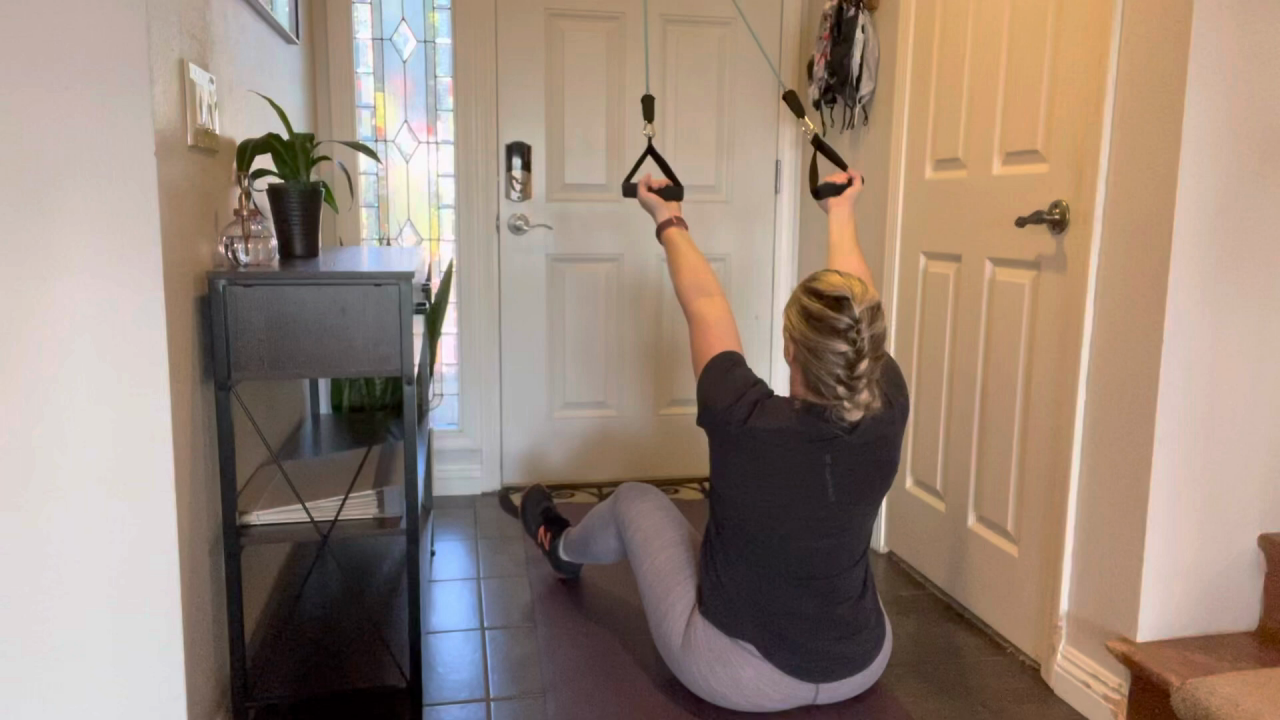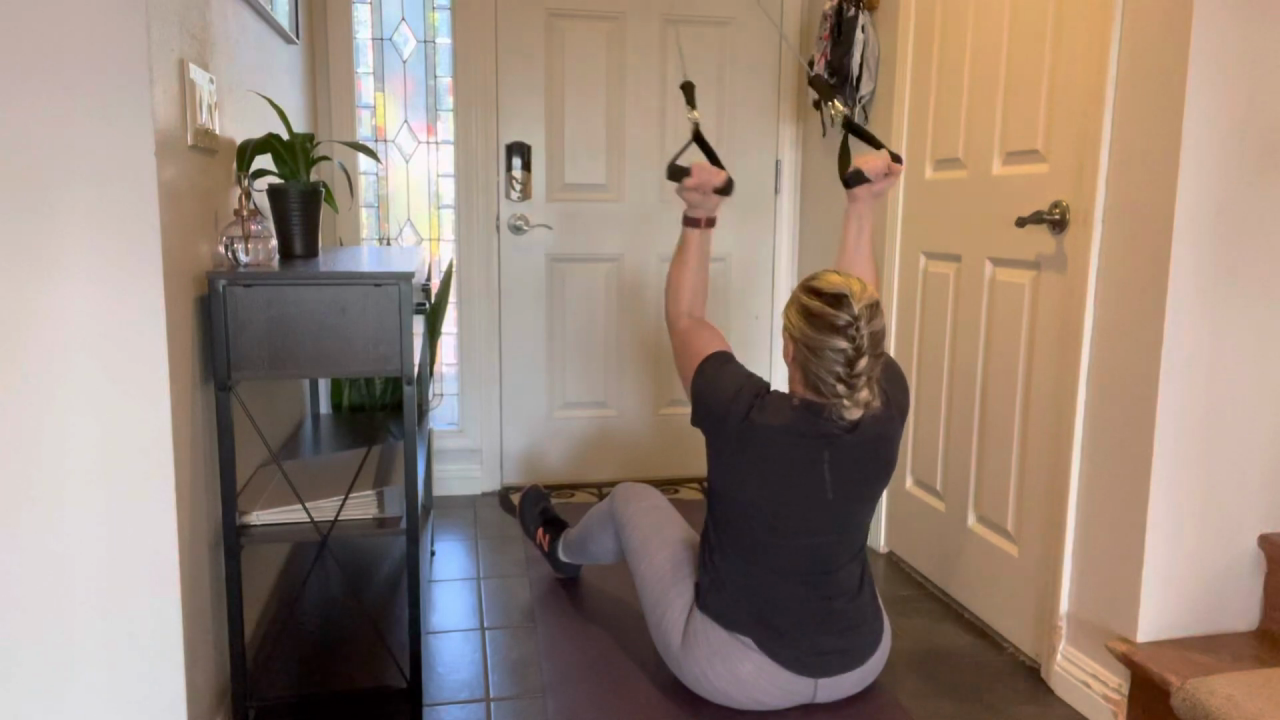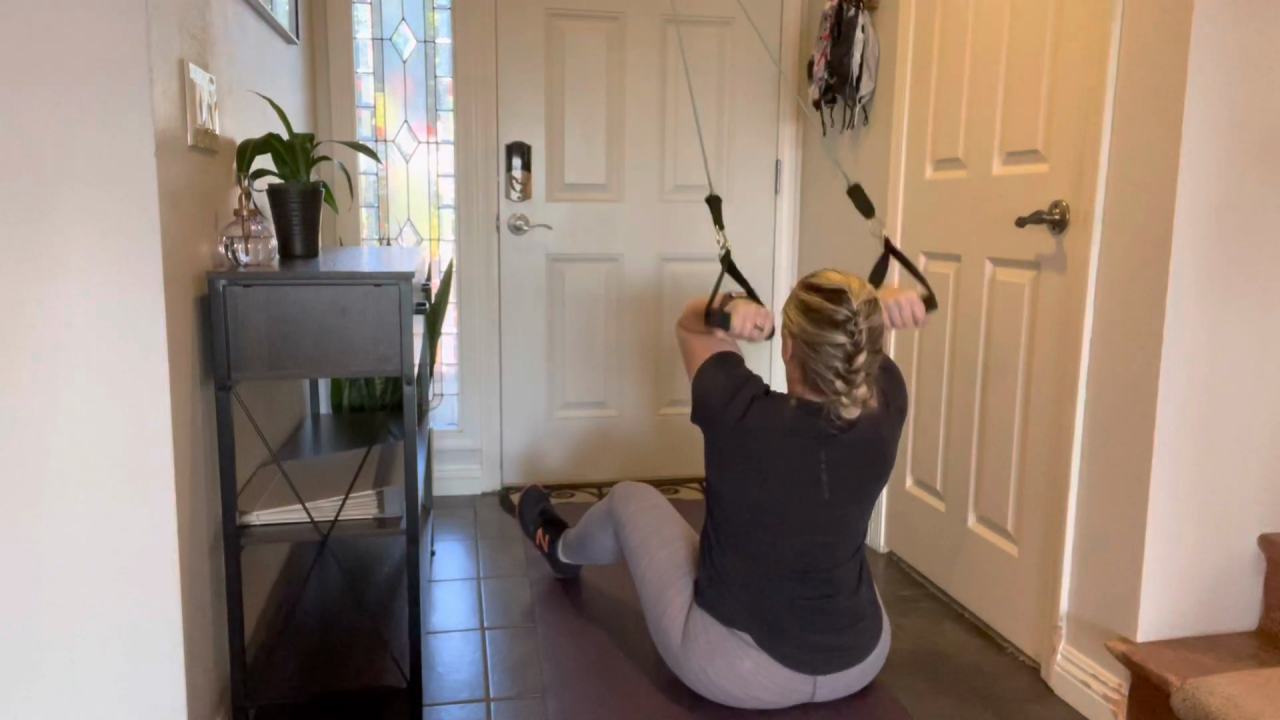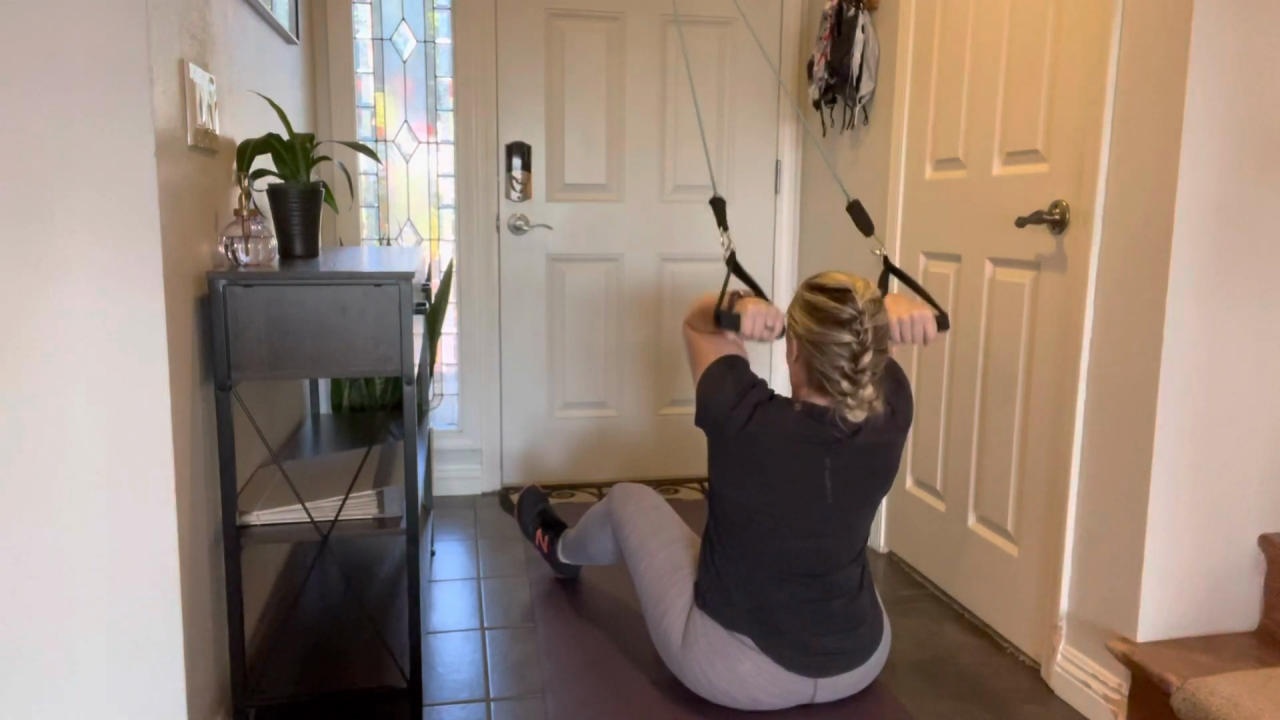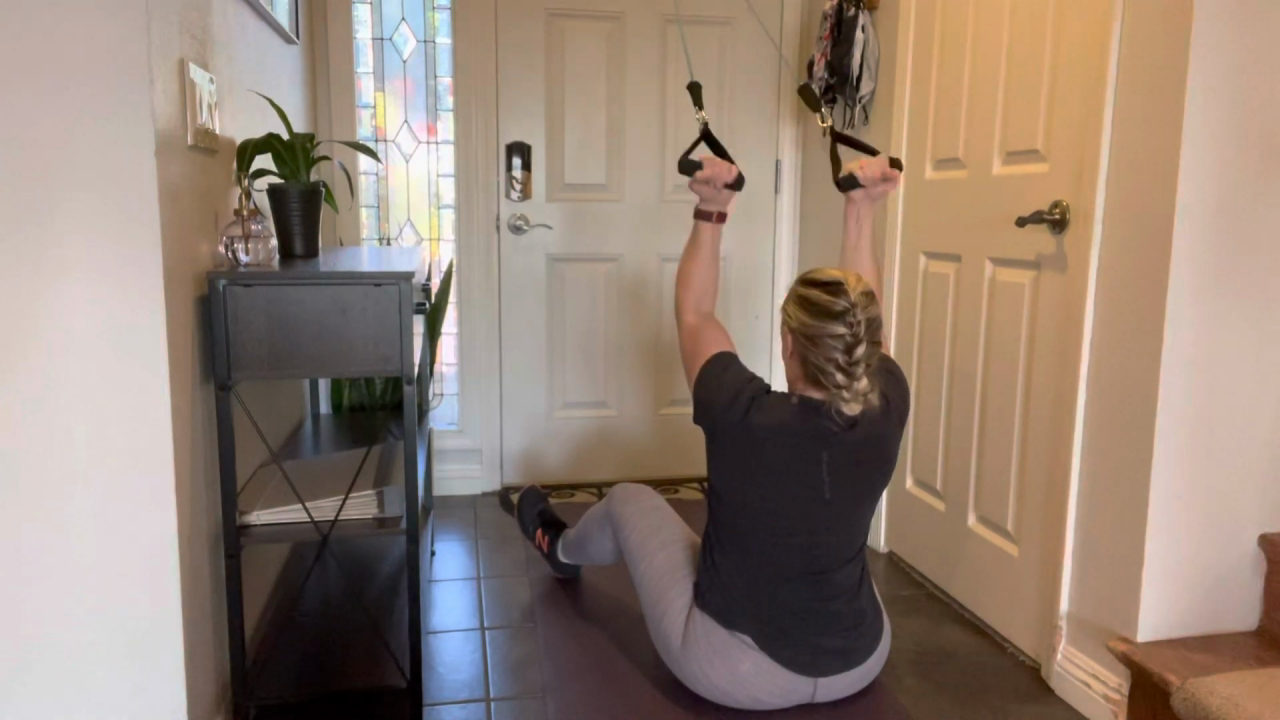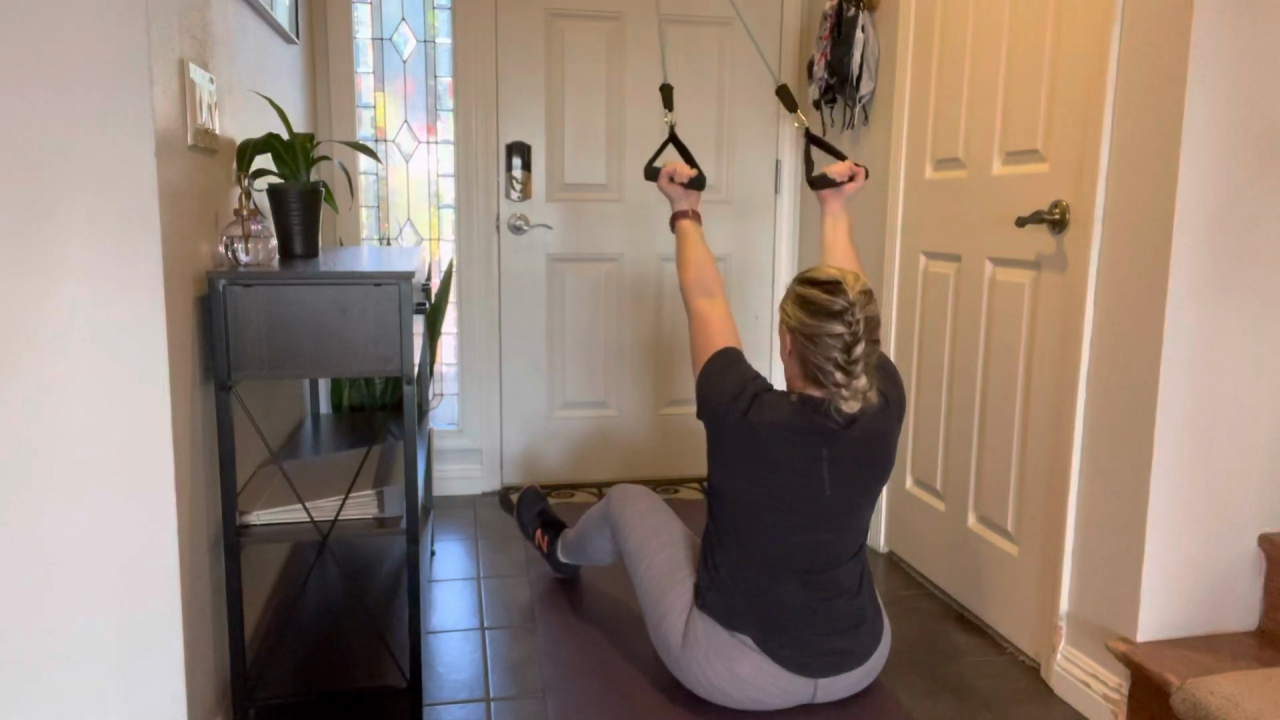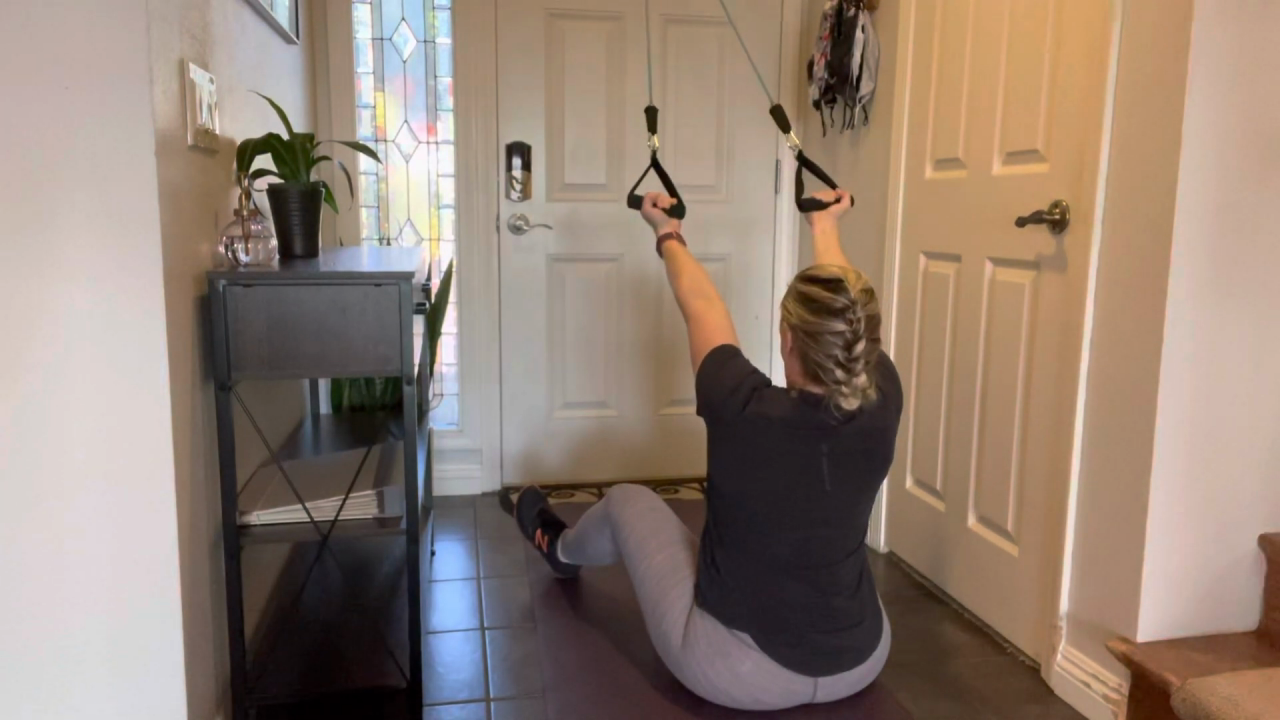
dt=0.5s
person 1, frame 1
left shoulder: (746, 422)
right shoulder: (884, 418)
left elbow: (705, 305)
right elbow: (856, 315)
left wrist: (669, 219)
right wrist: (840, 212)
left hip: (738, 678)
right hip: (860, 668)
left knee: (635, 501)
left ankle: (563, 549)
person 1, frame 2
left shoulder: (742, 419)
right shoulder: (885, 415)
left elbow: (685, 320)
right elbow: (857, 314)
left wrist: (699, 217)
right wrist: (861, 204)
left hip: (736, 674)
right hip: (859, 666)
left knee: (632, 500)
left ankle: (561, 549)
person 1, frame 3
left shoulder: (741, 417)
right shoulder: (883, 413)
left elbow: (689, 324)
right elbow: (857, 336)
left wrist: (734, 307)
right wrist: (880, 302)
left hip: (737, 674)
left knee: (630, 500)
left ankle: (561, 549)
person 1, frame 4
left shoulder: (745, 422)
right shoulder: (888, 419)
left elbow: (697, 322)
right elbow: (877, 329)
left wrist: (742, 307)
right wrist: (893, 307)
left hip: (735, 675)
left knee: (629, 500)
left ankle: (561, 549)
person 1, frame 5
left shoulder: (744, 419)
right shoulder: (885, 414)
left elbow: (693, 316)
right elbow: (856, 312)
left wrist: (711, 212)
right wrist: (862, 208)
left hip: (735, 673)
right hip: (857, 664)
left knee: (628, 502)
left ankle: (561, 550)
person 1, frame 6
left shoulder: (745, 416)
right shoulder: (882, 412)
left elbow: (706, 302)
right elbow: (849, 309)
left wrist: (685, 212)
right wrist: (834, 206)
left hip: (735, 674)
right hip: (859, 665)
left knee: (627, 502)
left ankle: (560, 548)
person 1, frame 7
left shoulder: (744, 411)
right shoulder: (881, 409)
left elbow: (702, 308)
right elbow: (848, 311)
left wrist: (668, 235)
right wrist: (824, 225)
left hip: (736, 673)
right hip: (858, 665)
left knee: (628, 501)
left ankle: (561, 550)
